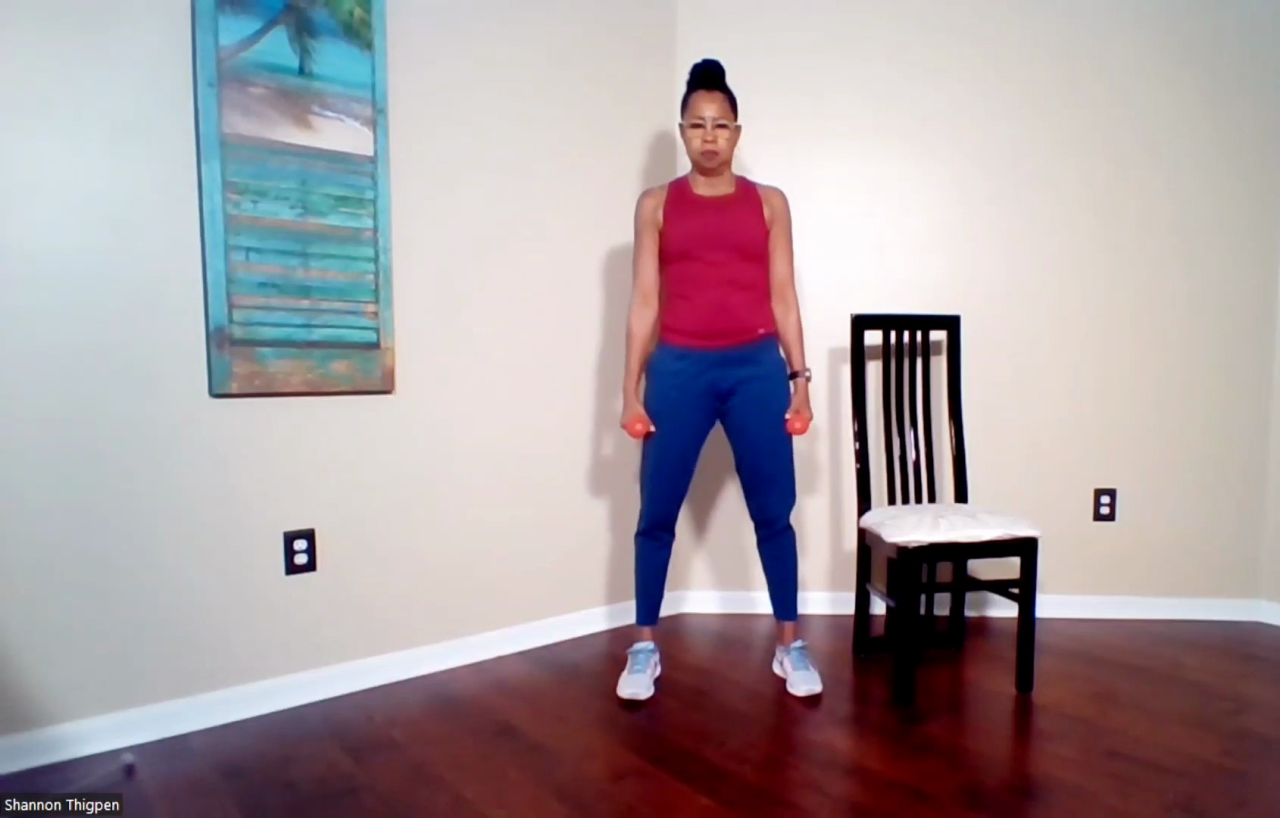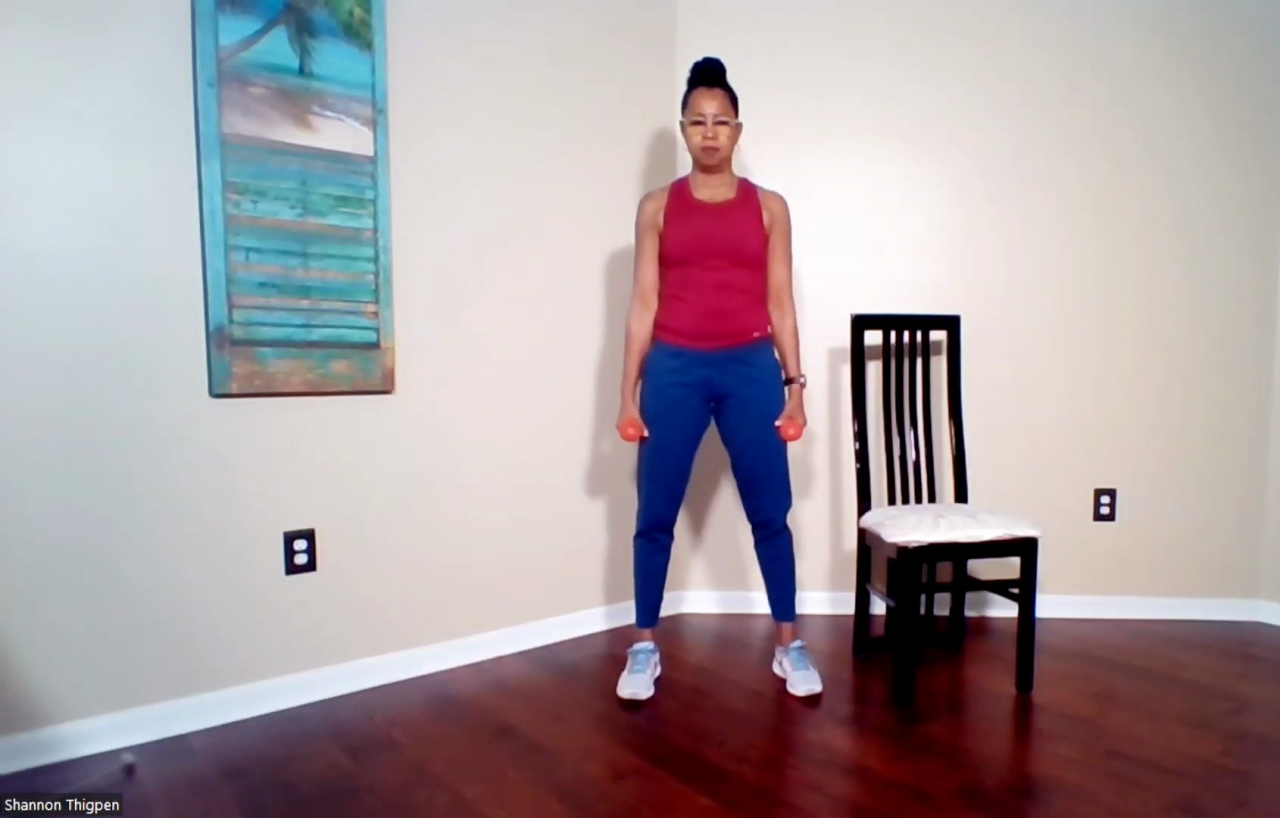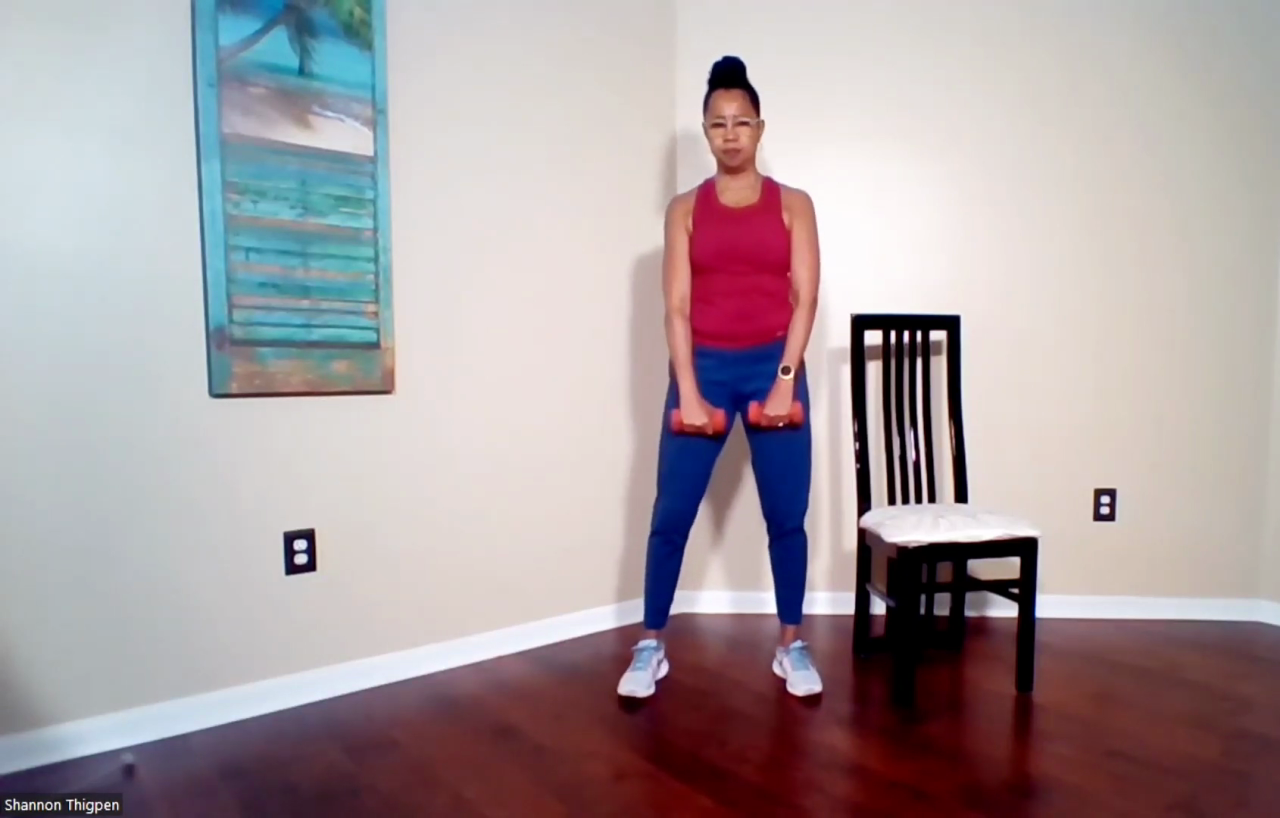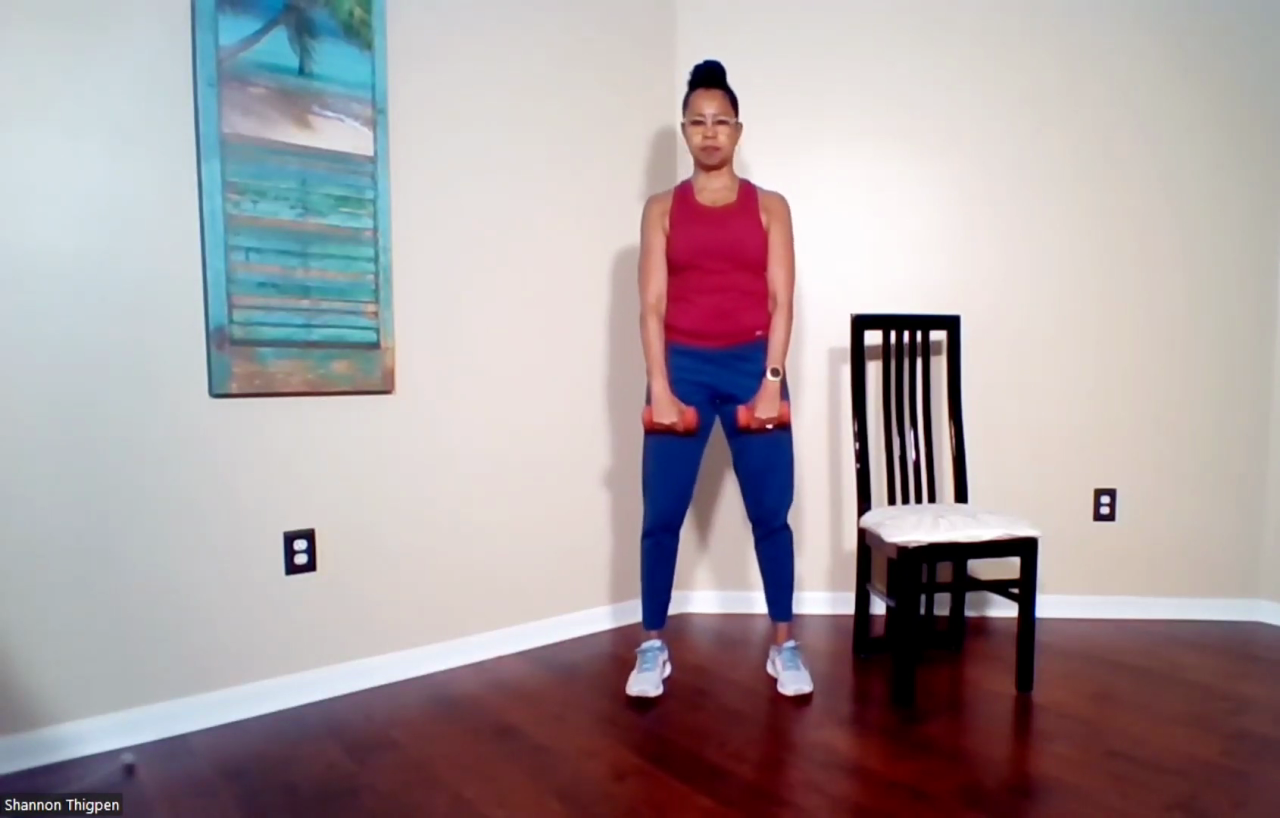
dt=1s
person 1, frame 1
left shoulder: (768, 202)
right shoulder: (656, 204)
left elbow: (783, 295)
right elbow: (644, 300)
left wrist: (800, 377)
right wrist: (631, 388)
left hip: (755, 368)
right hip: (679, 370)
left knee: (773, 511)
right knee: (657, 514)
left ankle: (789, 644)
right ankle: (645, 647)
person 1, frame 2
left shoulder: (768, 206)
right shoulder: (657, 206)
left elbow: (780, 301)
right elbow: (643, 303)
left wrist: (794, 383)
right wrist: (628, 393)
left hip: (750, 369)
right hip: (673, 370)
left knee: (770, 514)
right knee: (655, 515)
left ankle: (788, 644)
right ankle: (644, 647)
person 1, frame 3
left shoulder: (793, 204)
right shoulder: (684, 209)
left elbow: (805, 297)
right elbow: (677, 306)
left wrist: (787, 378)
right wrist: (689, 392)
left hip: (773, 366)
right hip: (704, 367)
left knee: (787, 516)
right knee: (672, 513)
left ankle: (791, 646)
right ankle: (651, 646)
person 1, frame 4
left shoulder: (770, 206)
right shoulder: (662, 209)
left elbow: (781, 300)
right elbow: (653, 305)
left wrist: (771, 382)
right wrist: (660, 388)
left hip: (752, 366)
right hip: (683, 367)
left knee: (771, 513)
right knee: (661, 514)
left ankle: (783, 645)
right ankle: (653, 647)
